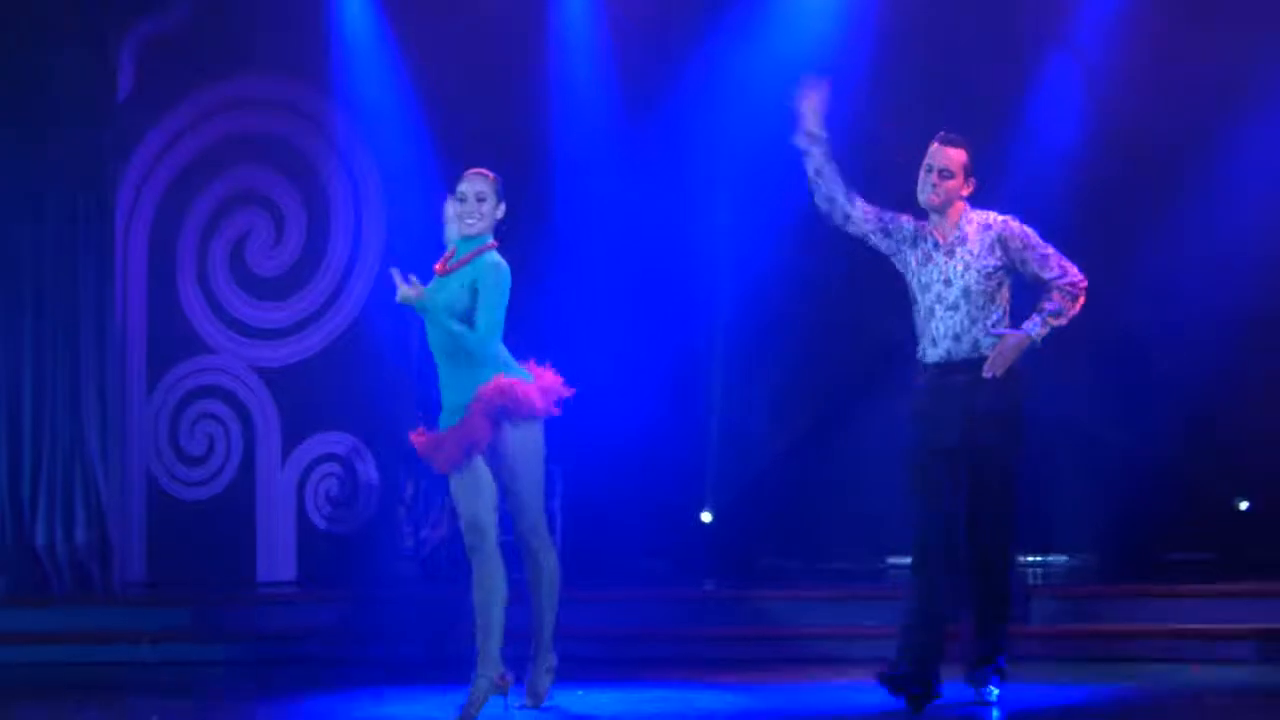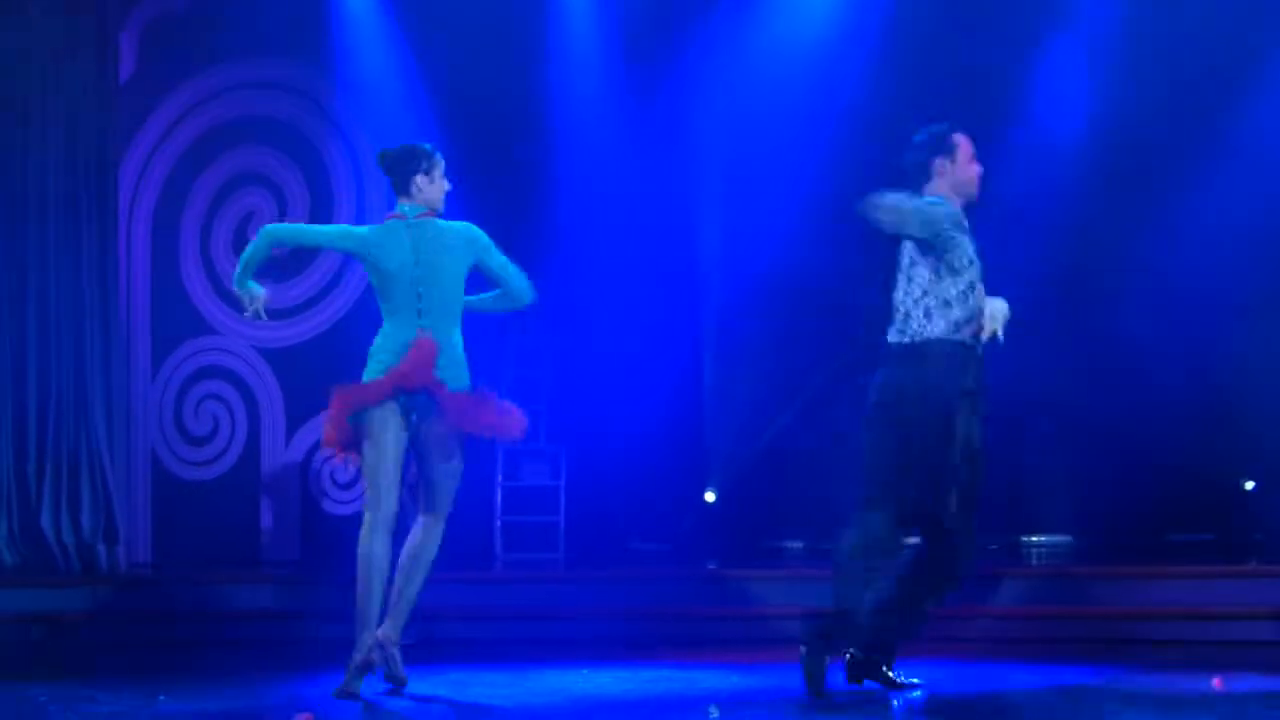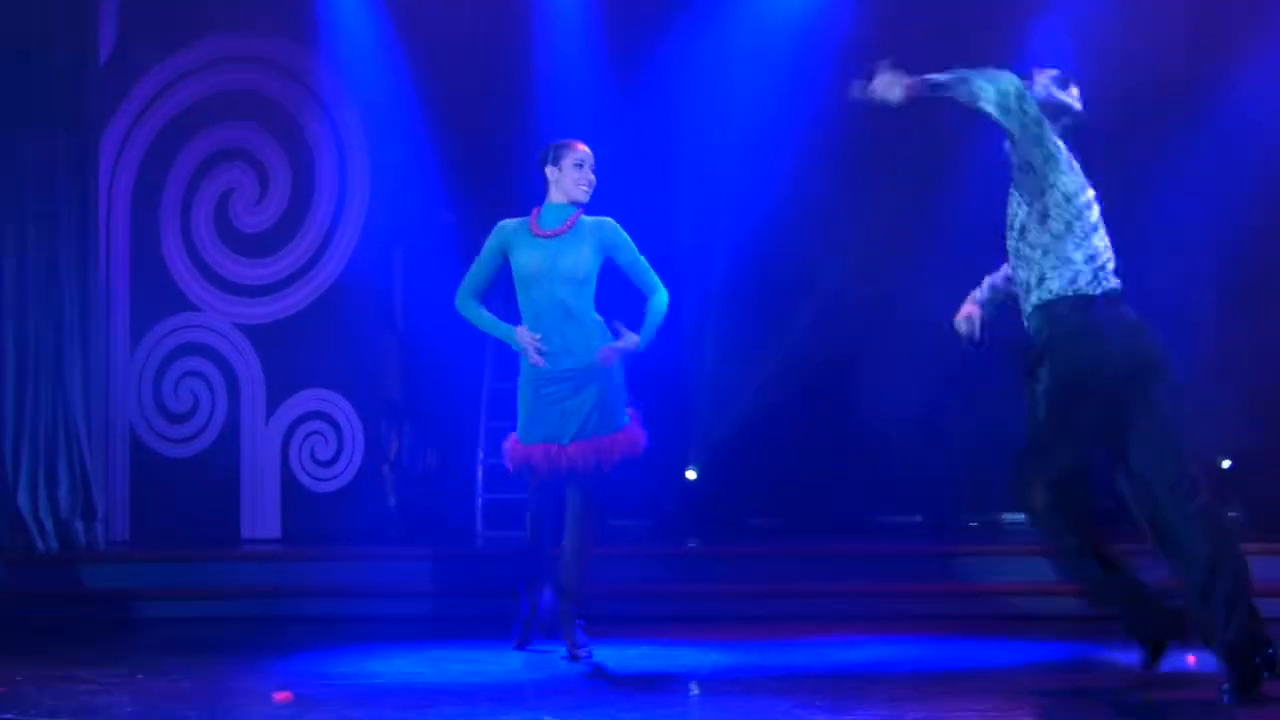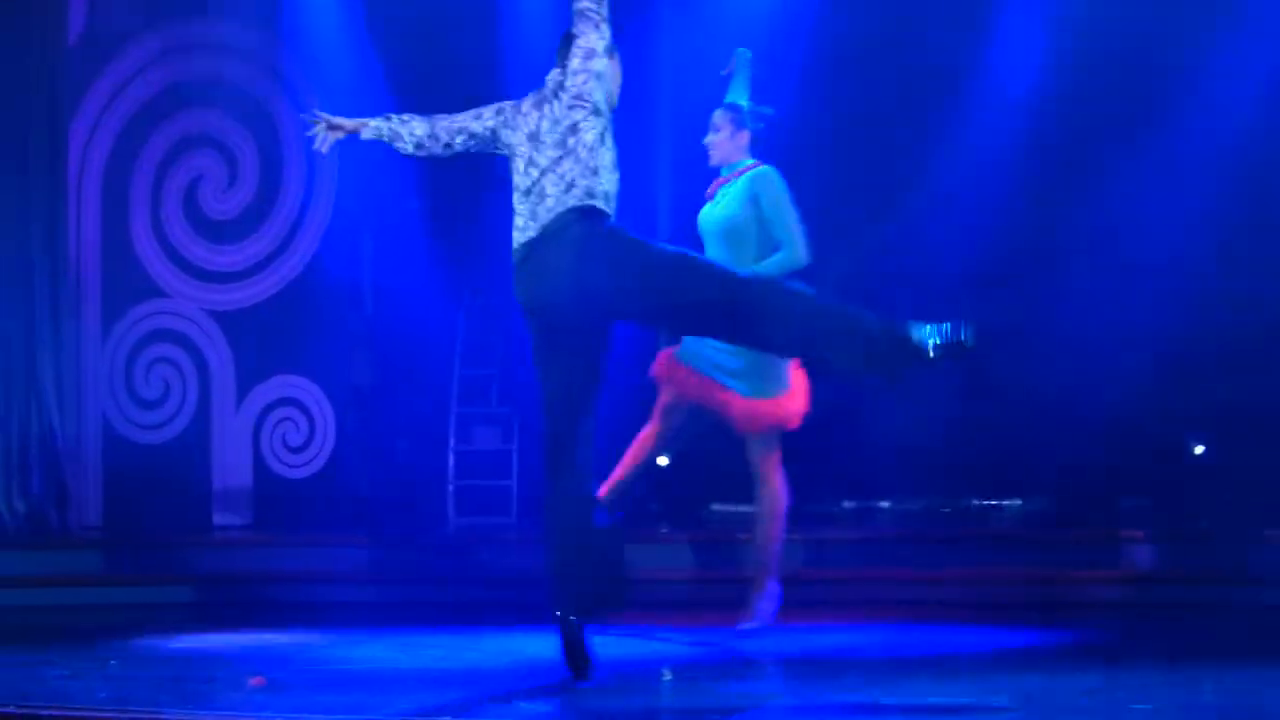
dt=1s
person 1, frame 1
left shoulder: (1000, 231)
right shoulder: (903, 238)
left elbow: (1070, 284)
right elbow: (834, 201)
left wrist: (1026, 336)
right wrist: (812, 130)
left hip: (989, 391)
right hip: (935, 393)
left knee: (992, 530)
right knee: (936, 531)
left ankle: (989, 659)
right ankle: (920, 665)
person 1, frame 2
left shoulder: (946, 231)
right shoulder: (933, 219)
right elbow: (890, 211)
left wrist: (986, 303)
left hip: (899, 381)
right hip: (937, 382)
left knee: (881, 518)
right knee: (946, 527)
left ankle: (835, 633)
right ankle: (871, 649)
person 1, frame 3
left shoulder: (1037, 158)
right shoulder: (1053, 174)
left elbow: (1005, 91)
right elbow: (1030, 265)
left wrist: (915, 86)
right wrist: (982, 294)
left hip: (1078, 346)
right hip: (1118, 339)
left knee: (1054, 496)
right knee: (1169, 497)
left ankle: (1150, 618)
person 1, frame 4
left shoulder: (515, 115)
right shoulder: (582, 92)
left elbow: (433, 131)
left wrist: (359, 127)
left hip: (539, 279)
right hip: (588, 250)
left knee: (565, 452)
right knee: (740, 300)
left ankle: (573, 608)
right ankle: (897, 343)
person 2, frame 1
left shoulder: (492, 267)
right shoulder: (453, 258)
left elbow: (480, 342)
left wrist: (422, 306)
left hip: (505, 403)
right hip: (462, 414)
left knee: (532, 533)
right knee: (479, 540)
left ankle: (542, 661)
right ankle: (488, 670)
person 2, frame 2
left shoulder: (366, 236)
right shoulder: (463, 235)
left elbow: (277, 236)
right elbow: (522, 294)
left wrist: (248, 280)
left hip: (385, 378)
right hip: (448, 382)
left knee: (379, 513)
right knee: (436, 510)
left ankle: (369, 639)
right ankle: (390, 631)
person 2, frame 3
left shoulder: (602, 232)
right shoulder: (510, 233)
left elbow: (656, 291)
right elbow: (467, 296)
left wrist: (640, 337)
right wrist: (510, 333)
left hip: (596, 373)
right hip: (541, 378)
left knee: (581, 494)
right knee: (546, 489)
left ankle: (569, 614)
right ankle: (536, 590)
person 2, frame 4
left shoulder: (763, 180)
right shoulder: (725, 183)
left elbow: (797, 254)
right elbow: (733, 115)
right wrist: (739, 73)
right hip: (717, 332)
left knee: (762, 458)
right knee: (668, 405)
left ankle: (765, 585)
right ankle: (610, 495)
